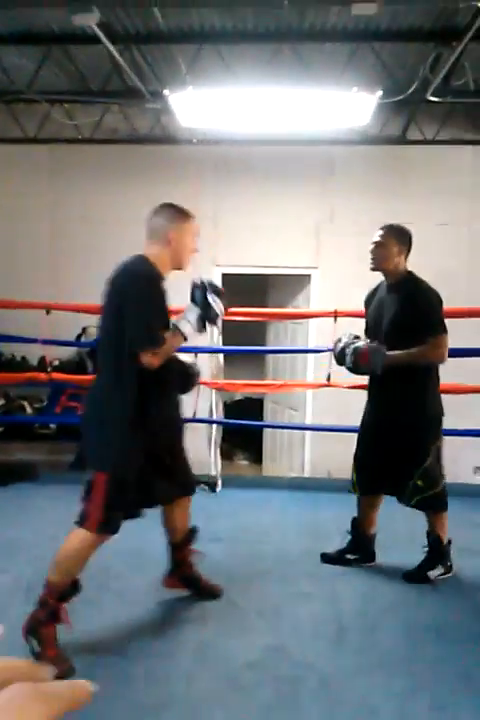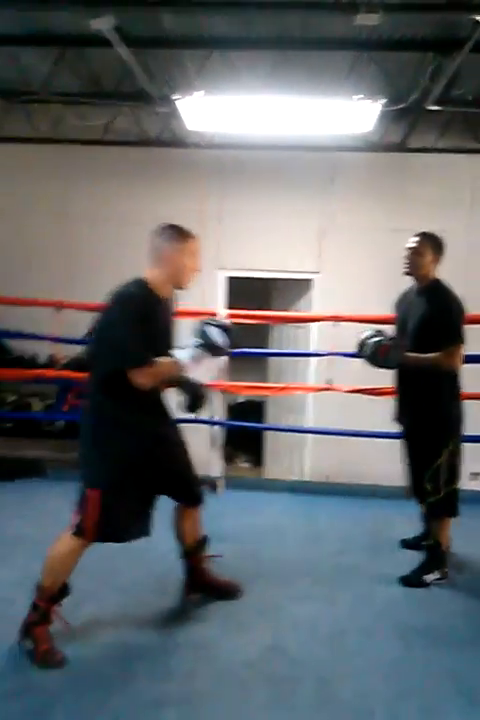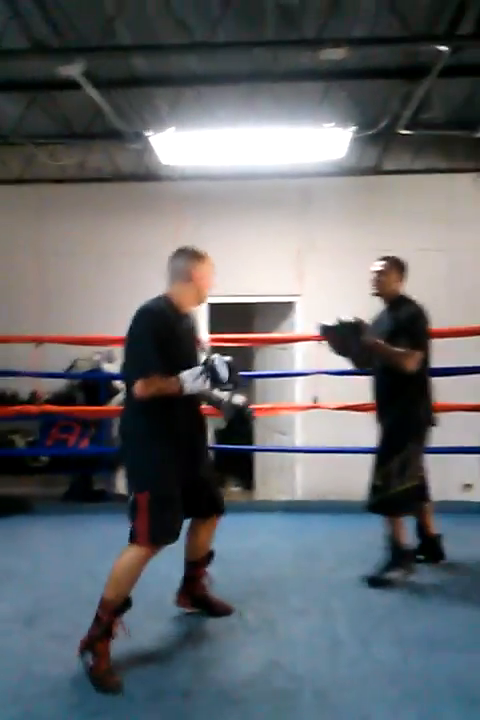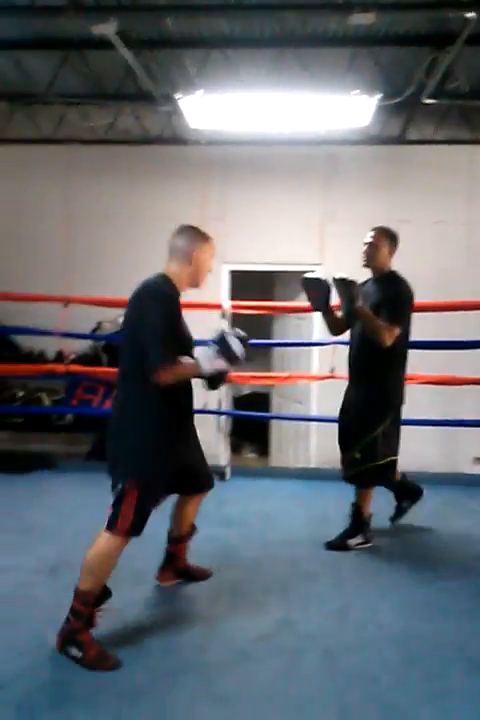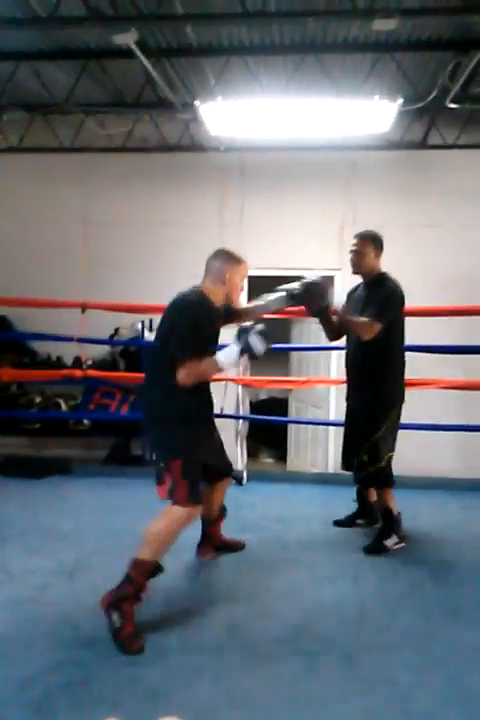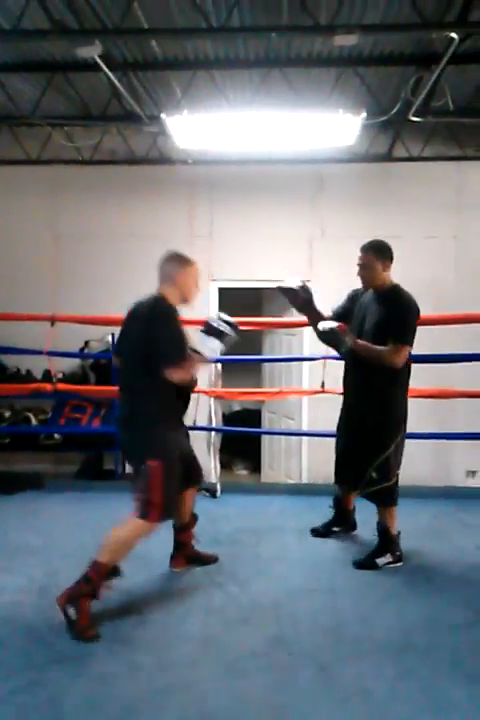
dt=0.5s
person 1, frame 1
left shoulder: (145, 279)
right shoulder: (135, 278)
right elbow: (151, 354)
left wrist: (183, 346)
right wrist: (194, 317)
left hip: (148, 413)
right hip: (119, 418)
left knee: (179, 488)
right knee: (98, 522)
left ankle: (181, 569)
right ankle: (41, 621)
person 1, frame 2
left shoulder: (162, 300)
right shoulder: (129, 301)
right elbow: (141, 375)
left wrist: (183, 381)
left hip: (151, 421)
right hip: (112, 428)
left knee: (190, 496)
right knee: (86, 529)
left ankle: (197, 576)
right ankle: (36, 621)
person 1, frame 3
left shoulder: (185, 320)
right shoulder: (153, 317)
right elbow: (143, 387)
right wrist: (197, 380)
left hip: (184, 438)
right hip: (151, 443)
left knee: (207, 511)
right knee: (148, 539)
left ankle: (192, 591)
right ankle: (96, 640)
person 1, frame 4
left shoulder: (165, 293)
right shoulder: (157, 296)
right elbow: (162, 371)
left wrist: (207, 362)
right wrist: (210, 359)
left hip: (170, 420)
right hip: (143, 427)
left knee: (196, 486)
right knee: (124, 525)
left ankle: (173, 564)
right ankle: (75, 627)
person 1, frame 5
left shoulder: (206, 303)
right shoulder: (193, 309)
left elbow: (237, 314)
right elbow: (183, 374)
left wrist: (280, 299)
right wrist: (232, 353)
left hip: (193, 413)
right hip: (174, 418)
left knee: (217, 474)
right knee: (185, 504)
left ankle: (210, 539)
right ankle: (123, 598)
person 1, frame 6
left shoulder: (142, 310)
right shoulder: (162, 315)
left elbow: (121, 359)
right elbow: (176, 371)
left hip: (160, 420)
right hip: (151, 425)
left knee: (189, 480)
right knee: (149, 515)
left ankle: (183, 550)
right ankle: (80, 594)
person 2, frame 1
left shoulder: (422, 295)
right shoulder: (375, 295)
left elbow: (439, 350)
left wrist: (387, 358)
right wrist: (358, 350)
left hip: (416, 404)
right hip: (382, 399)
left knee: (423, 477)
right knee: (368, 470)
left ankle: (440, 555)
right ankle: (361, 545)
person 2, frame 2
left shoulder: (446, 303)
right shoulder: (407, 298)
left elbow: (453, 360)
left wrist: (406, 357)
left hip: (438, 407)
right hip: (412, 403)
left knee: (437, 479)
right knee: (420, 475)
left ankle: (438, 558)
right ankle: (431, 532)
person 2, frame 3
left shoulder: (410, 314)
right shoulder: (384, 317)
left elbow: (409, 362)
right elbow: (372, 363)
left wrist: (372, 343)
left hip: (409, 413)
right hip: (393, 413)
left knee: (388, 481)
right knee: (411, 478)
left ankle: (399, 556)
right ankle: (431, 543)
person 2, frame 4
left shoulder: (398, 289)
right shoulder: (364, 288)
left elbow: (385, 337)
right elbow: (338, 329)
left wrist: (358, 306)
right wrist: (323, 305)
left hip: (382, 387)
right hip: (360, 383)
left knee: (364, 454)
right knee: (355, 448)
left ankle: (360, 528)
right ankle: (406, 488)
person 2, frame 5
left shoulder: (388, 290)
right shoulder: (358, 291)
left elbow: (364, 332)
right elbow: (337, 330)
left wrist: (328, 307)
right wrist: (318, 307)
left hip: (383, 388)
right hip: (360, 387)
left knee: (373, 454)
right knee: (356, 450)
left ankle: (392, 526)
right ankle: (367, 508)
person 2, frame 6
left shoulder: (403, 305)
right shoulder: (358, 298)
left elbow: (397, 358)
right elbow: (328, 324)
left wrist: (352, 343)
right wrist: (307, 307)
left hip: (385, 405)
right hip: (356, 400)
left knee: (380, 471)
right knee: (349, 460)
left ankle: (390, 545)
right ankle: (344, 517)
